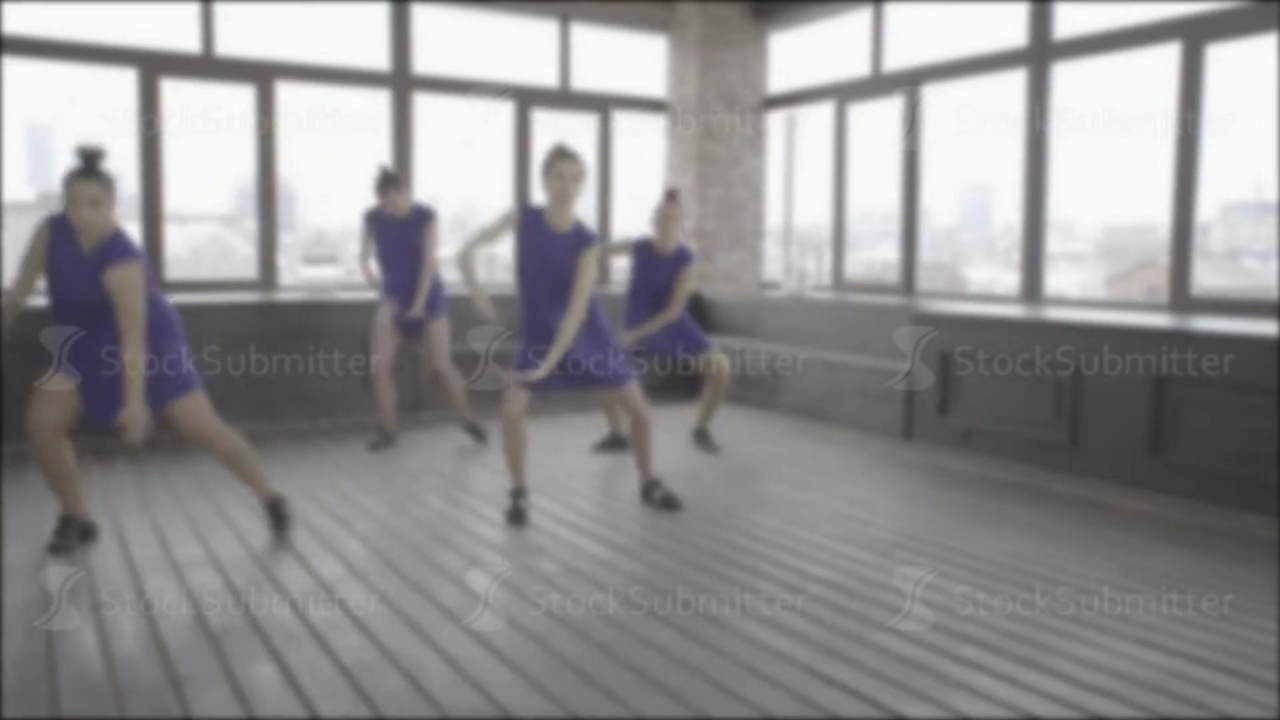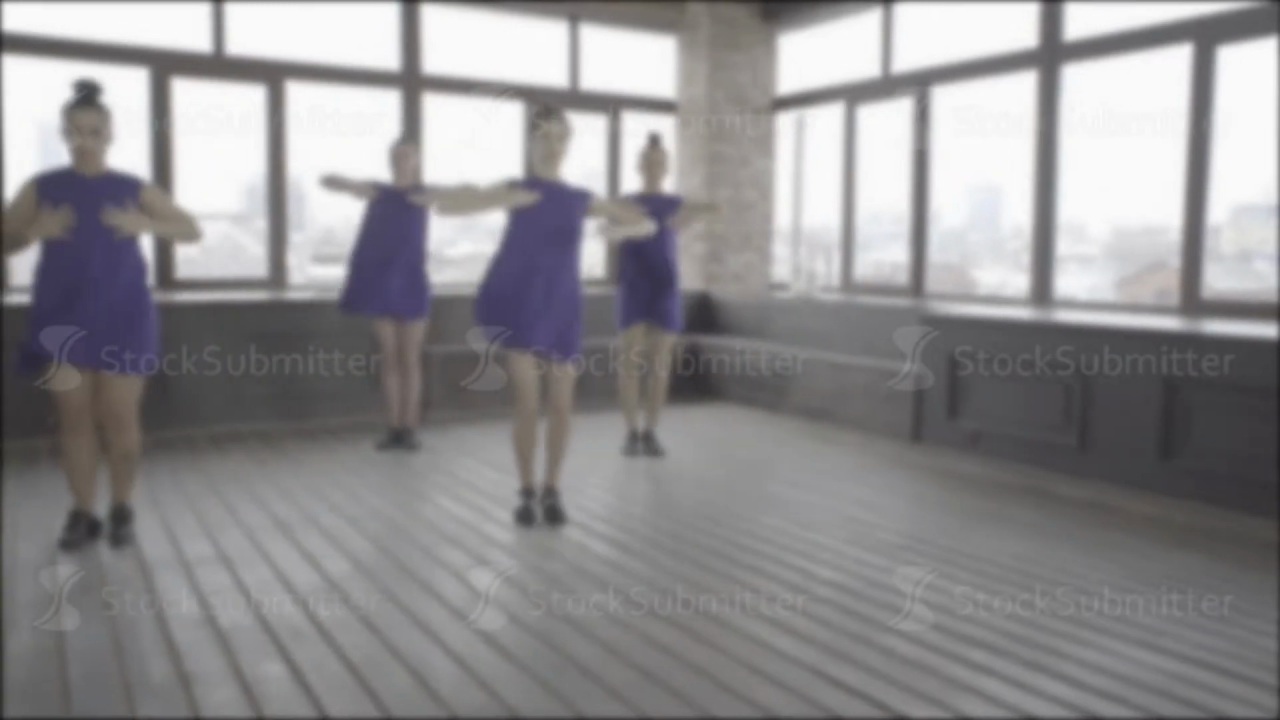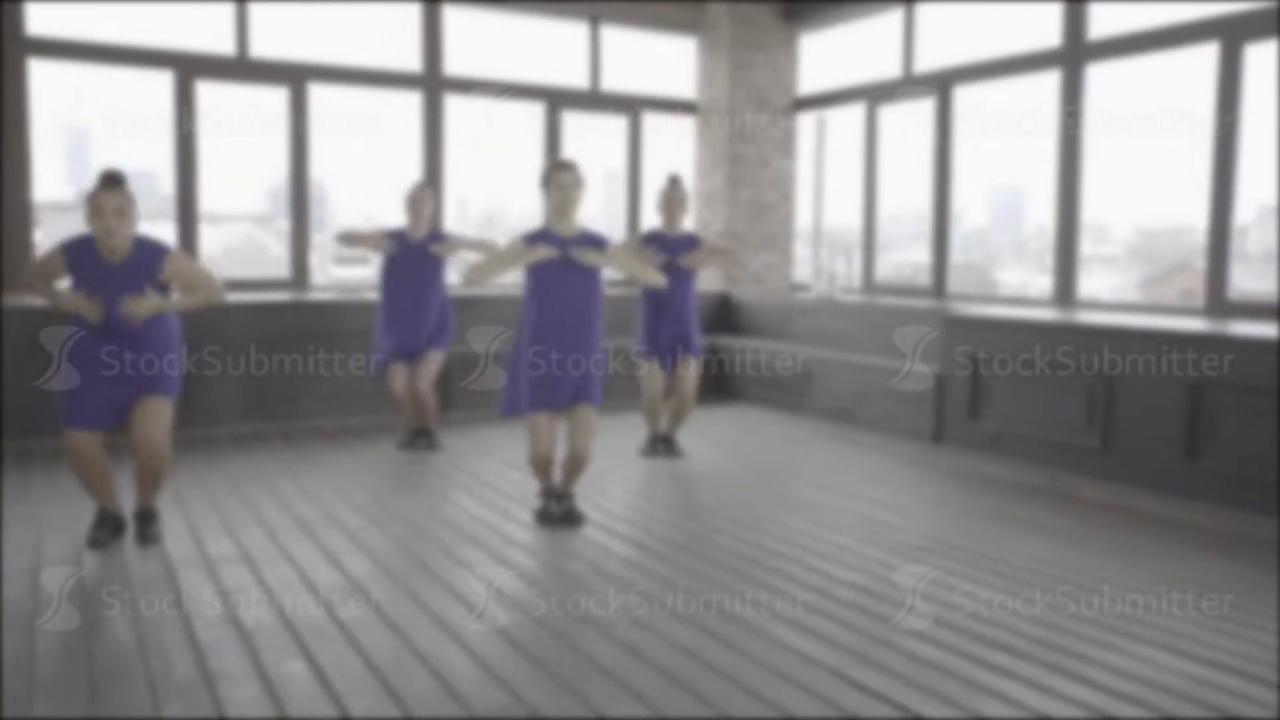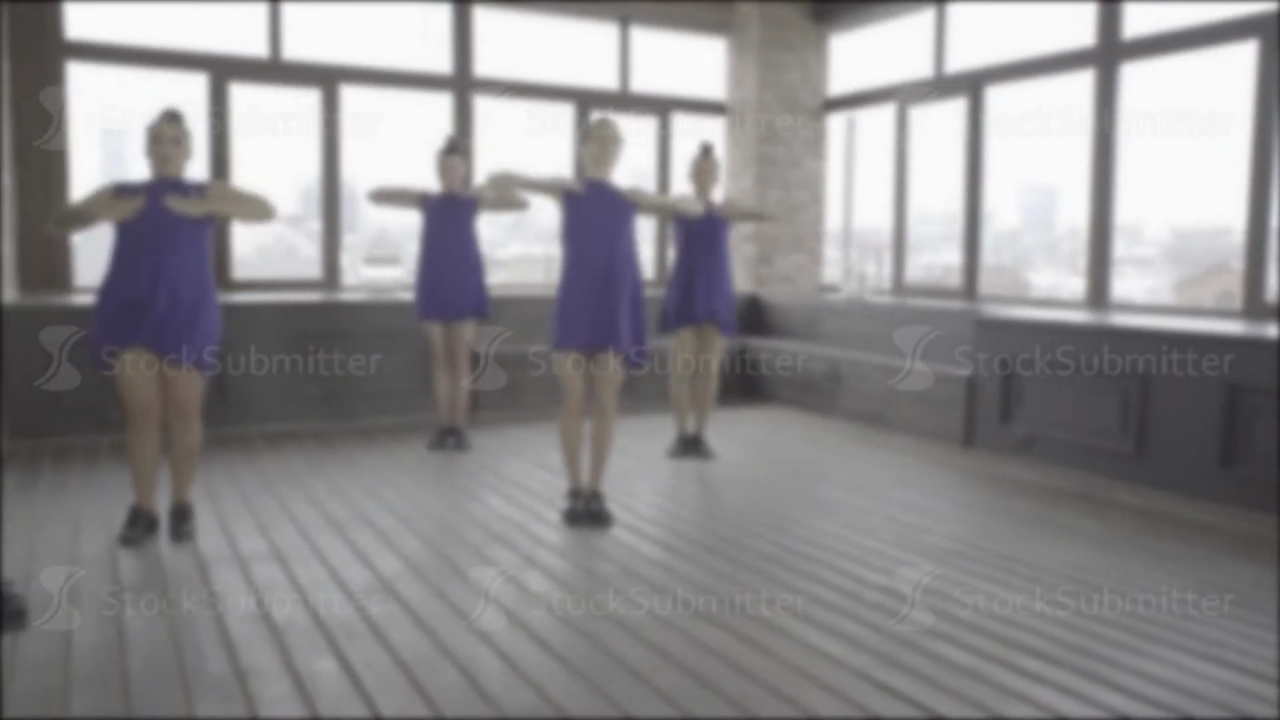
dt=0.4s
person 1, frame 1
left shoulder: (121, 261)
right shoulder: (50, 231)
left elbow: (133, 336)
left wrist: (135, 401)
left hip: (147, 348)
right hip: (87, 347)
left knee: (205, 429)
right knee: (41, 424)
left ankle: (268, 497)
right ankle: (77, 519)
person 1, frame 2
left shoulder: (133, 189)
right shoulder: (43, 188)
left elbow: (193, 231)
left wrist: (143, 225)
left hip: (124, 320)
right hip: (65, 319)
left knee: (120, 418)
right knee: (75, 418)
left ankle: (122, 508)
right ankle: (83, 513)
person 1, frame 3
left shoulder: (159, 257)
right shoulder: (73, 252)
left elbow: (214, 292)
right elbow: (33, 279)
left wrist: (161, 304)
right wrist: (66, 301)
left hip: (151, 356)
right hip: (93, 356)
left knee: (152, 446)
right knee: (81, 449)
left ankle: (146, 510)
right ankle: (109, 512)
person 1, frame 4
left shoulder: (205, 192)
right shoulder: (122, 194)
left elbow: (265, 210)
right elbow: (60, 222)
left wrist: (206, 208)
right wrist: (102, 213)
left hip: (187, 311)
right hip: (128, 310)
left knee: (184, 413)
right knee: (141, 413)
left ankle: (182, 506)
right ankle: (143, 509)
person 2, frame 1
left shoulder: (587, 243)
right shoulder: (522, 218)
left elbow: (577, 307)
right elbow: (467, 252)
left wrist: (549, 363)
right wrist: (476, 292)
left hip: (588, 332)
right hip: (539, 332)
left knee: (638, 411)
right knee: (511, 412)
left ankle: (649, 482)
right ankle: (519, 493)
person 2, frame 2
left shoulder: (583, 198)
right shoulder: (514, 189)
left elbow: (647, 225)
left wrist: (620, 229)
right wrist: (507, 200)
left hip: (563, 309)
right hip: (520, 309)
left knee: (562, 407)
right knee: (527, 404)
left ankle: (550, 489)
right ankle: (526, 492)
person 2, frame 3
left shoulder: (598, 242)
right shoulder: (529, 241)
left elbow: (660, 280)
right elbow: (470, 277)
left wrist: (607, 261)
right wrist: (522, 258)
left hip: (583, 357)
right hip: (542, 354)
left knee: (581, 451)
right knee: (541, 453)
left ankle: (566, 492)
right ankle: (547, 491)
person 2, frame 4
left shoulder: (631, 197)
right shoulder: (568, 189)
left elbow: (695, 208)
right elbow: (496, 181)
left wrist: (662, 202)
right wrist: (546, 185)
left hip: (617, 305)
right hip: (575, 301)
left knee: (606, 404)
right knee: (573, 402)
left ankle: (595, 492)
right ankle: (575, 492)
person 3, frame 1
left shoulder: (686, 259)
right shoulder: (638, 247)
left elbow: (675, 307)
left wrist: (637, 334)
left hip: (673, 324)
right hip: (639, 323)
left knee: (721, 369)
left ankle: (700, 430)
right ankle: (617, 434)
person 3, frame 2
left shoulder: (676, 204)
right shoulder: (627, 202)
left elbow: (714, 209)
left wrist: (685, 222)
left hip: (665, 289)
right hip: (633, 288)
left knee: (659, 364)
right knee: (629, 361)
left ankle: (650, 432)
right ankle: (632, 433)
person 3, frame 3
left shoulder: (696, 243)
right shoulder: (646, 241)
left elbow: (735, 257)
left wrist: (703, 260)
right wrist: (642, 256)
left hip: (683, 325)
right hip: (652, 324)
left knee: (686, 393)
right knee: (652, 390)
left ankle: (669, 434)
right ankle: (654, 432)
person 3, frame 4
left shoulder: (727, 212)
left elbow: (769, 215)
left wrist: (738, 209)
left hip: (717, 294)
right hip: (685, 292)
left knee: (709, 368)
right knee: (682, 365)
left ankle: (699, 436)
right ankle: (683, 435)
person 4, frame 1
left shoulder: (426, 217)
right shoulder: (372, 218)
left elbow: (430, 263)
right elbow: (365, 257)
left wrist: (419, 304)
right wrist: (381, 294)
left hip: (427, 298)
right hip: (394, 298)
left knee: (441, 366)
right knee: (379, 366)
left ankle: (467, 419)
right ankle: (387, 430)
person 4, frame 2
left shoulder: (425, 192)
right shoulder: (377, 191)
left elbow: (476, 193)
right elbow: (327, 180)
left wrist: (439, 198)
right wrist: (359, 192)
left hip: (412, 287)
right hip: (381, 286)
left knee: (409, 360)
right knee: (388, 358)
left ankle: (410, 428)
right ankle: (395, 429)
person 4, frame 3
left shoulder: (441, 239)
right shoulder: (392, 237)
left elbow: (492, 248)
right elbow: (342, 237)
left wrist: (457, 247)
right wrist: (372, 244)
left hip: (433, 326)
right hip: (399, 327)
left knee: (421, 387)
right knee: (397, 389)
left ankle: (430, 429)
right ankle: (415, 428)
person 4, frame 4
left shoulder: (473, 200)
right shoulder: (427, 201)
left elbow: (522, 204)
right elbow: (374, 196)
left wrist: (488, 190)
right wrist: (410, 193)
left hip: (463, 287)
right hip: (432, 286)
left knee: (460, 360)
right knee: (439, 359)
left ankle: (459, 428)
right ankle: (444, 427)
